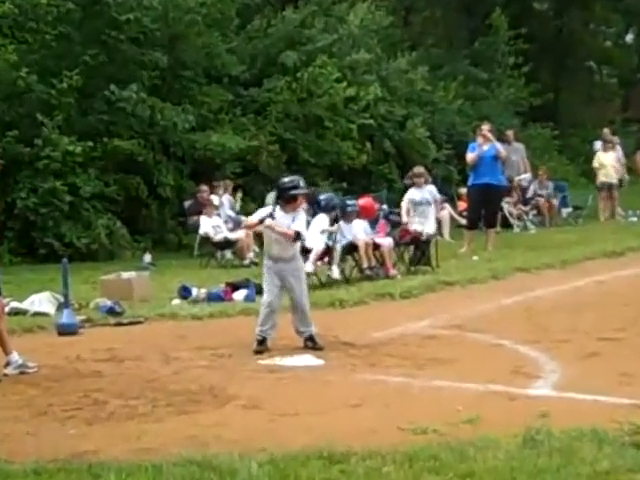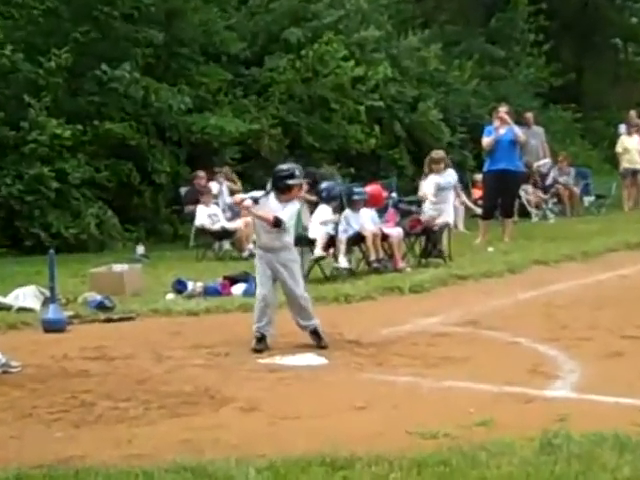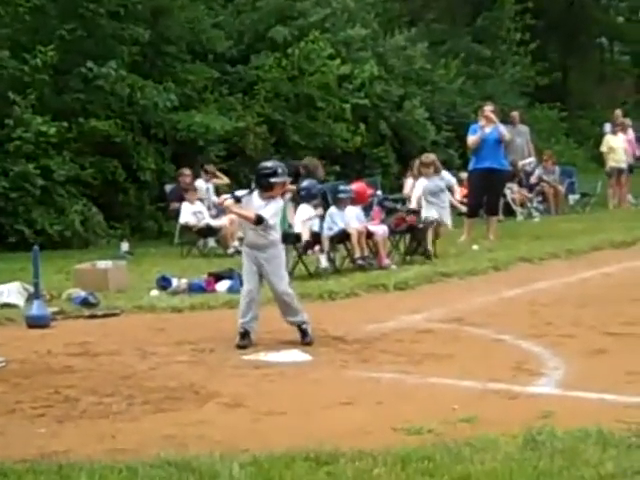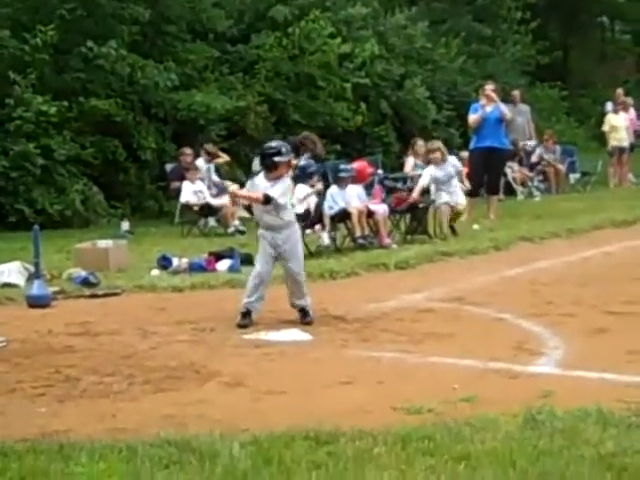
dt=0.2s
person 1, frame 1
left shoulder: (300, 214)
right shoulder: (268, 211)
left elbow: (297, 235)
right elbow: (247, 224)
left wrist: (274, 227)
right wrist: (261, 221)
left hip: (293, 263)
right hip: (272, 263)
left knee: (301, 300)
right knee: (269, 300)
left ankle: (307, 335)
right ankle: (262, 337)
person 1, frame 2
left shoulder: (293, 205)
right shoulder: (263, 197)
left elbow: (276, 221)
right elbow: (236, 200)
left wrist: (253, 210)
right wrist: (247, 201)
left hip: (285, 254)
right hip: (263, 253)
left knee: (297, 292)
right knee: (264, 294)
left ankle: (312, 328)
right ankle: (260, 335)
person 1, frame 3
left shoulder: (277, 203)
right shoulder: (247, 196)
left elbow: (257, 219)
right elbow: (224, 201)
left wrist: (234, 209)
right wrist: (229, 201)
left hip: (271, 251)
right hip: (250, 251)
left knee: (282, 289)
right knee: (249, 291)
left ankle: (302, 324)
right ankle: (245, 331)
person 1, frame 4
left shoulder: (286, 182)
right shoulder: (255, 181)
left elbow: (266, 199)
right elbow: (242, 196)
left wrist: (241, 193)
right wrist: (236, 192)
left hip: (288, 231)
right hip: (267, 233)
left knee: (295, 270)
right knee: (261, 271)
left ankle: (303, 307)
right ankle: (247, 310)
person 2, frame 1
left shoulder: (496, 146)
right shoulder: (473, 146)
left elbow: (503, 156)
right elbow: (470, 161)
left wrist: (493, 140)
right wrist: (479, 147)
left hip: (495, 184)
right hip: (476, 184)
left knee: (491, 216)
right knee: (473, 216)
left ankle: (490, 247)
right ankle: (466, 246)
person 2, frame 2
left shoulder: (514, 129)
right shoulder: (489, 129)
left elbow: (522, 140)
right elbow: (486, 146)
left wrist: (511, 123)
right wrist: (496, 131)
left hip: (513, 170)
right hip: (492, 170)
left knee: (508, 205)
right knee: (488, 204)
left ankle: (506, 237)
right ankle: (481, 237)
person 2, frame 3
left shoulder: (499, 128)
right shoulder: (474, 127)
left elbow: (507, 138)
right elbow: (471, 144)
left wrist: (496, 122)
right wrist: (482, 130)
left hip: (498, 169)
right hip: (478, 168)
left knee: (493, 203)
right knee: (473, 203)
left ankle: (491, 235)
right ankle: (466, 234)
person 2, frame 4
left shoulder: (500, 107)
right shoulder: (475, 106)
left elbow: (508, 117)
right elbow: (472, 123)
left wrist: (497, 101)
right wrist: (482, 109)
left hip: (499, 148)
right hip: (479, 147)
left knee: (494, 182)
right knee: (475, 182)
left ankle: (492, 214)
